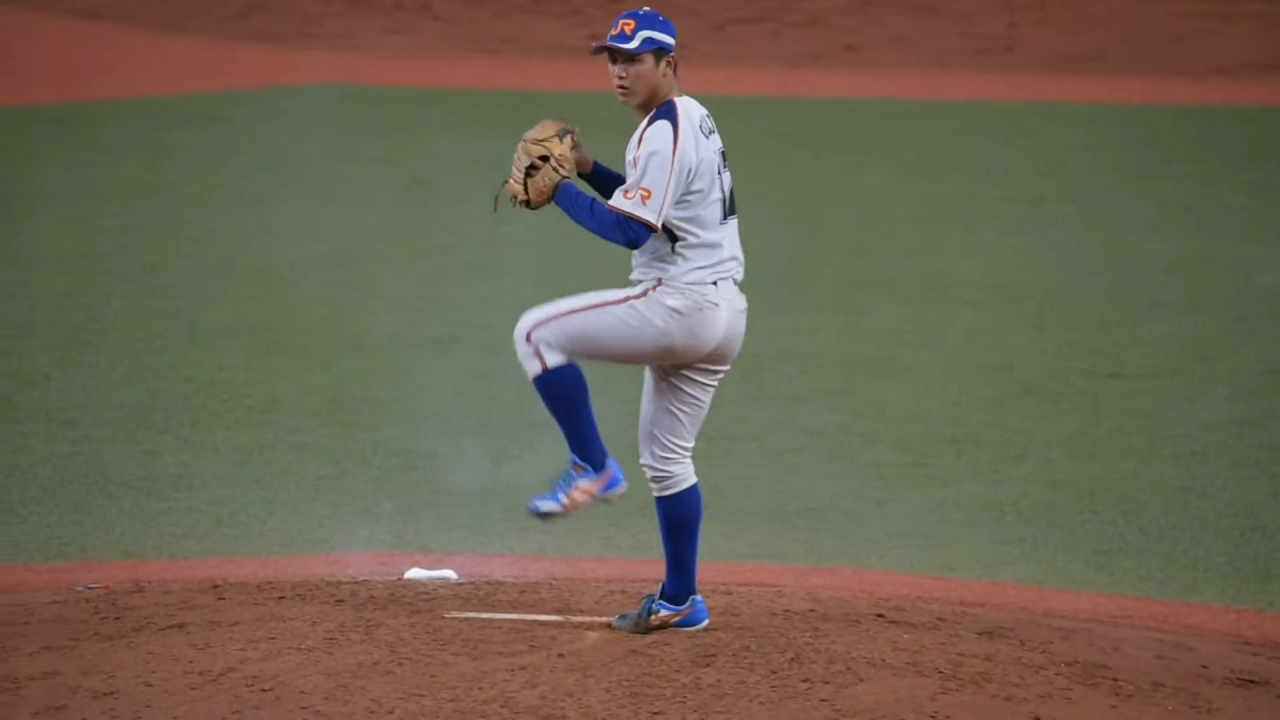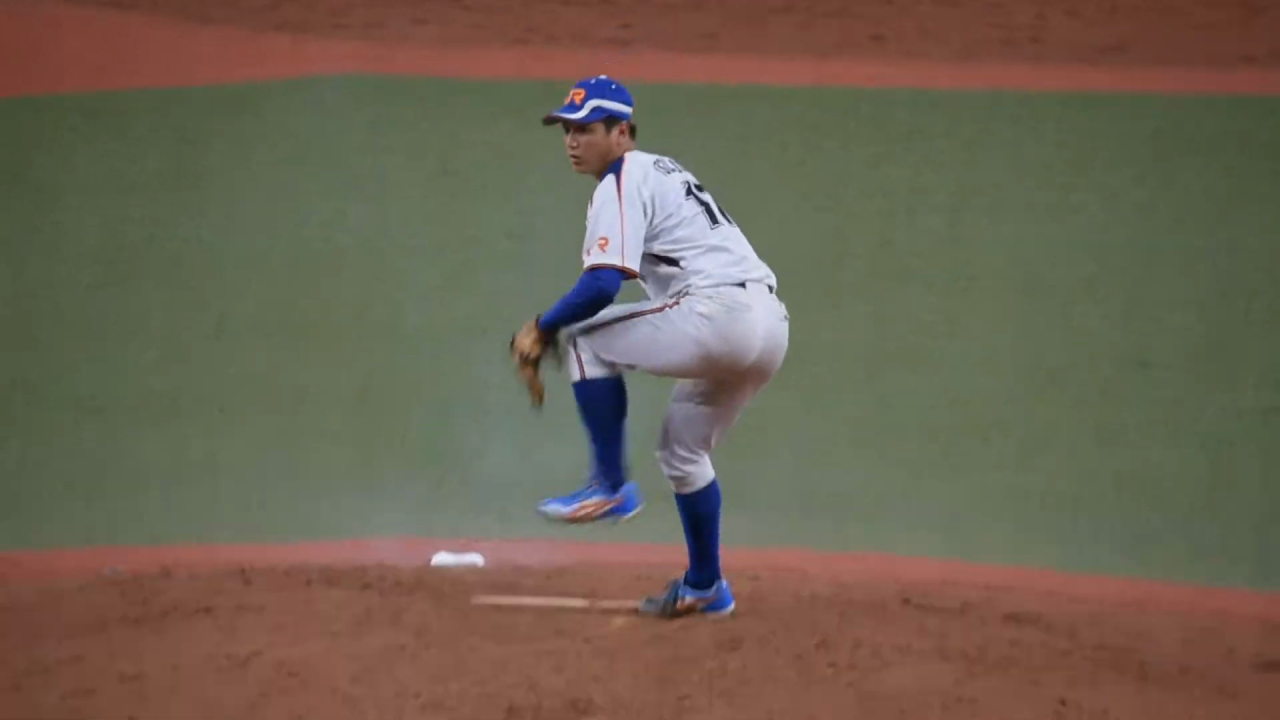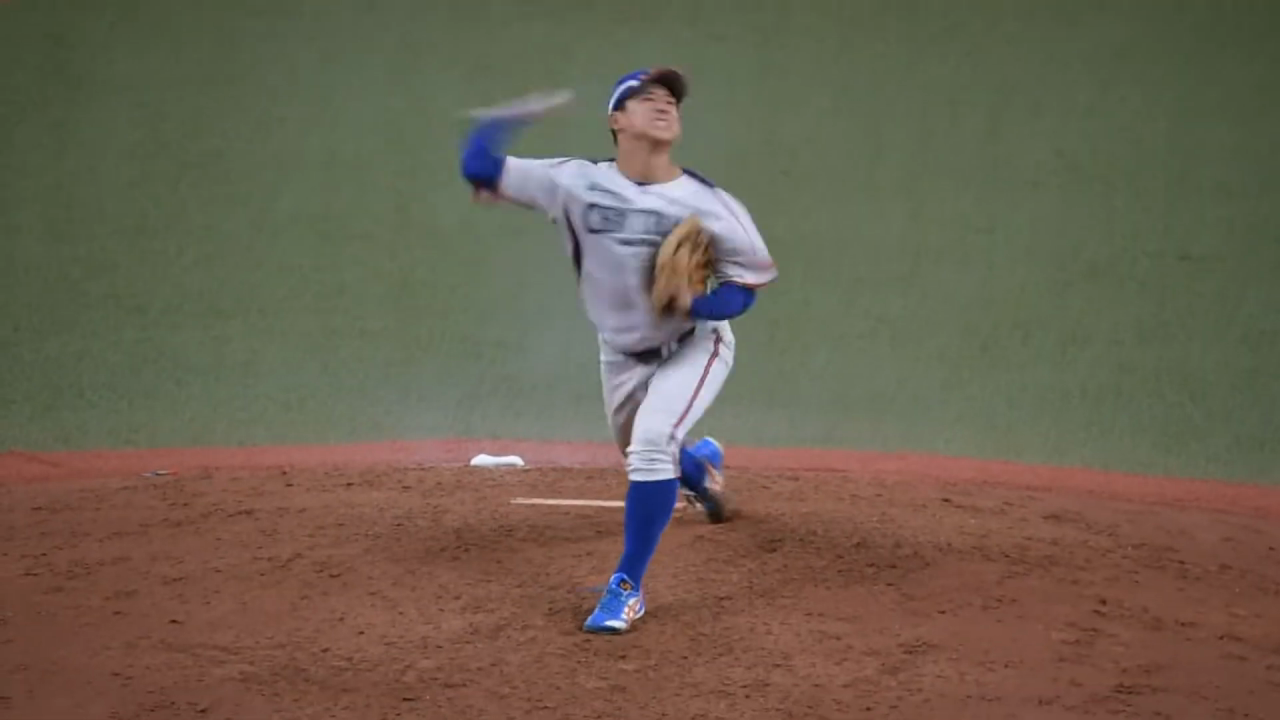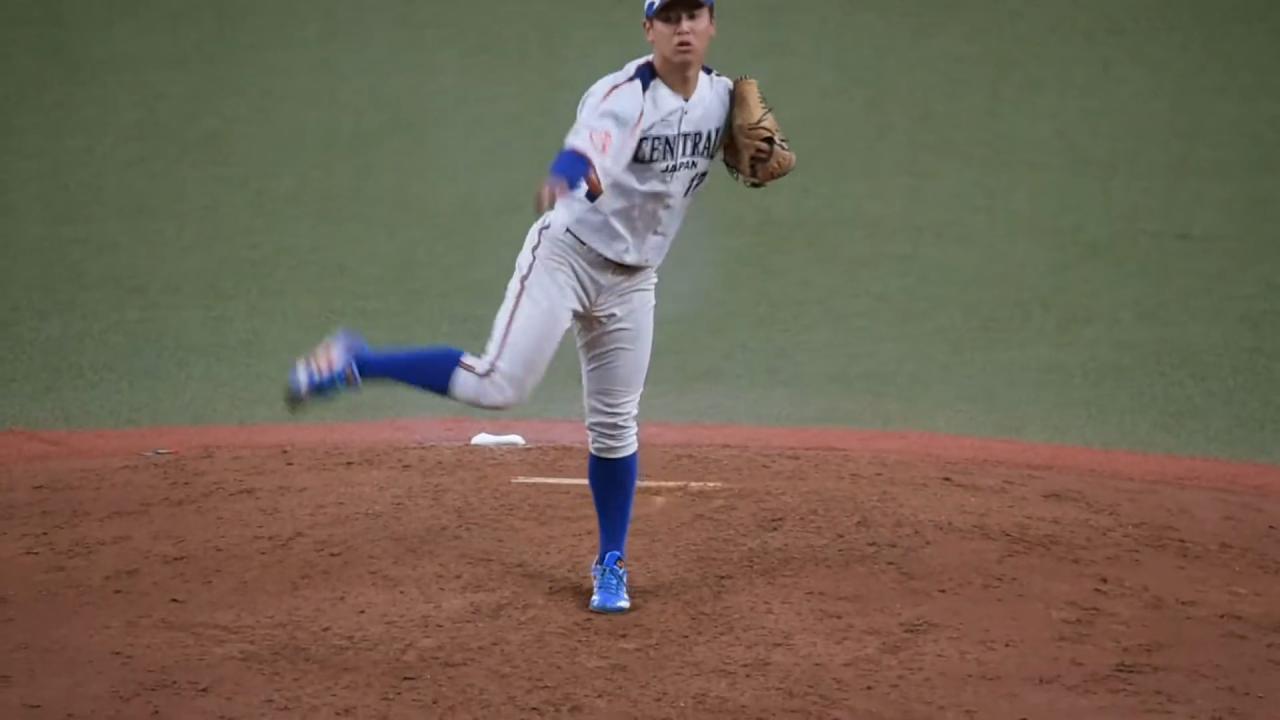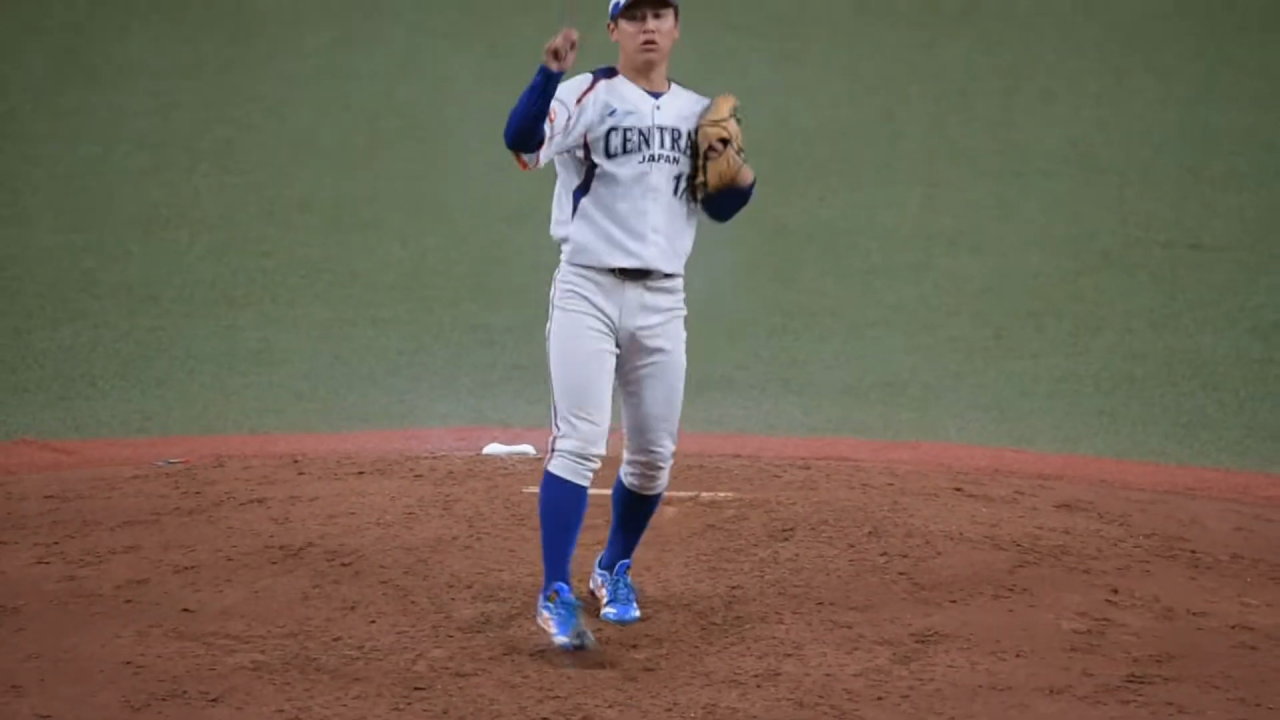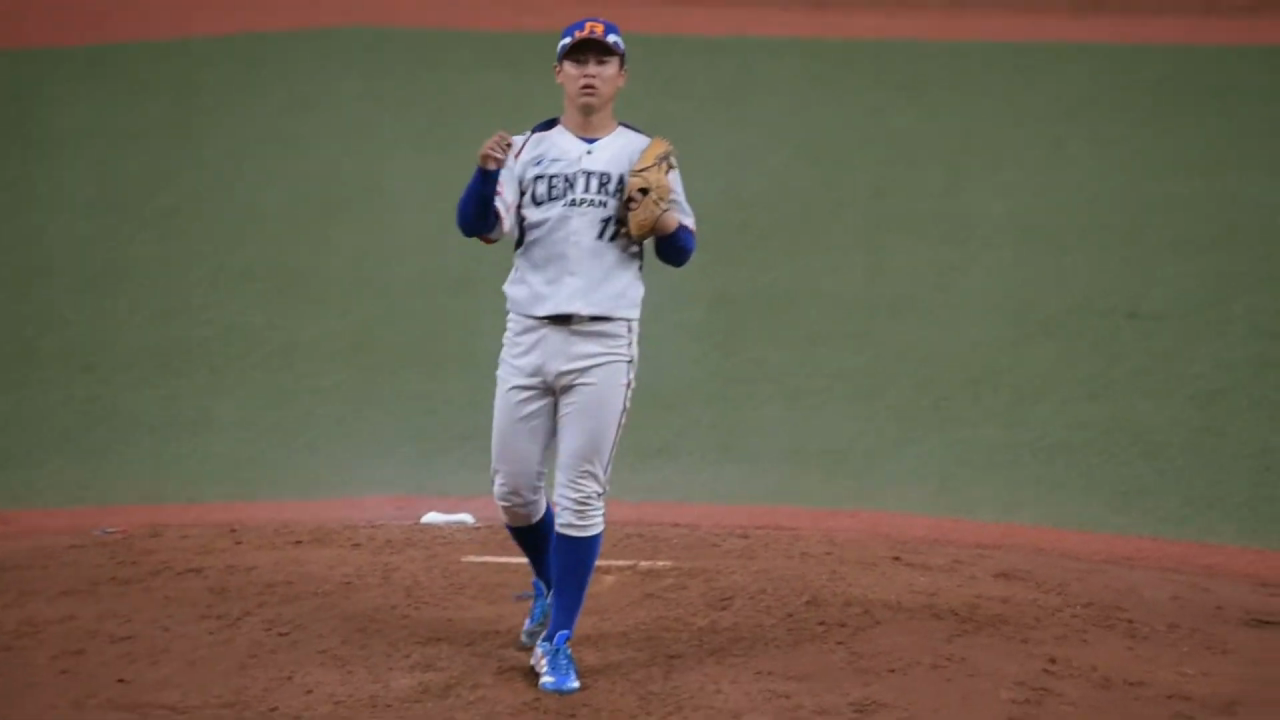
dt=0.5s
person 1, frame 1
left shoulder: (665, 131)
right shoulder: (693, 119)
left elbow: (628, 229)
left wrist: (560, 190)
right wrist: (593, 170)
left hip: (681, 305)
right hip: (719, 311)
left knee: (538, 333)
right knee: (666, 458)
left ankle: (591, 467)
right ankle: (680, 600)
person 1, frame 2
left shoulder: (618, 183)
right shoulder: (660, 172)
left elbow: (601, 286)
left wrist: (544, 324)
left hip: (721, 315)
right hip: (765, 326)
left knee: (585, 338)
right knee: (682, 452)
left ankle: (609, 485)
right ankle: (705, 587)
person 1, frame 3
left shoulder: (712, 204)
right shoulder: (573, 181)
left elbow: (748, 286)
right elbow: (478, 171)
left wrist: (696, 307)
left hip: (695, 349)
right hip: (627, 355)
left knee: (654, 445)
right knee: (644, 459)
left ankle: (626, 586)
right ankle: (699, 462)
person 1, frame 4
left shoulder: (721, 93)
right shoulder: (620, 95)
left elbow: (705, 148)
right elbow: (579, 154)
right wrist: (561, 183)
left hip: (632, 280)
right hip: (566, 257)
left knee: (614, 425)
right knee: (494, 385)
left ankle: (612, 562)
right ankle: (351, 360)
person 1, frame 5
left shoulder: (698, 112)
right shoulder: (585, 97)
left elbow: (720, 207)
right elbow: (520, 141)
left wrist: (742, 180)
right wrist: (549, 72)
left hip: (662, 303)
right hip: (586, 293)
left knee: (652, 456)
right knee: (580, 442)
left ankle: (613, 571)
right ankle: (555, 594)
person 1, frame 6
left shoulder: (646, 154)
right shoulder: (526, 150)
left elbow: (681, 253)
right elbow: (474, 226)
left wrist: (667, 224)
right wrist: (486, 170)
left hip: (604, 345)
right hip: (528, 339)
left knee: (580, 496)
right knee: (514, 491)
left ankle: (556, 641)
right ankle: (547, 582)
